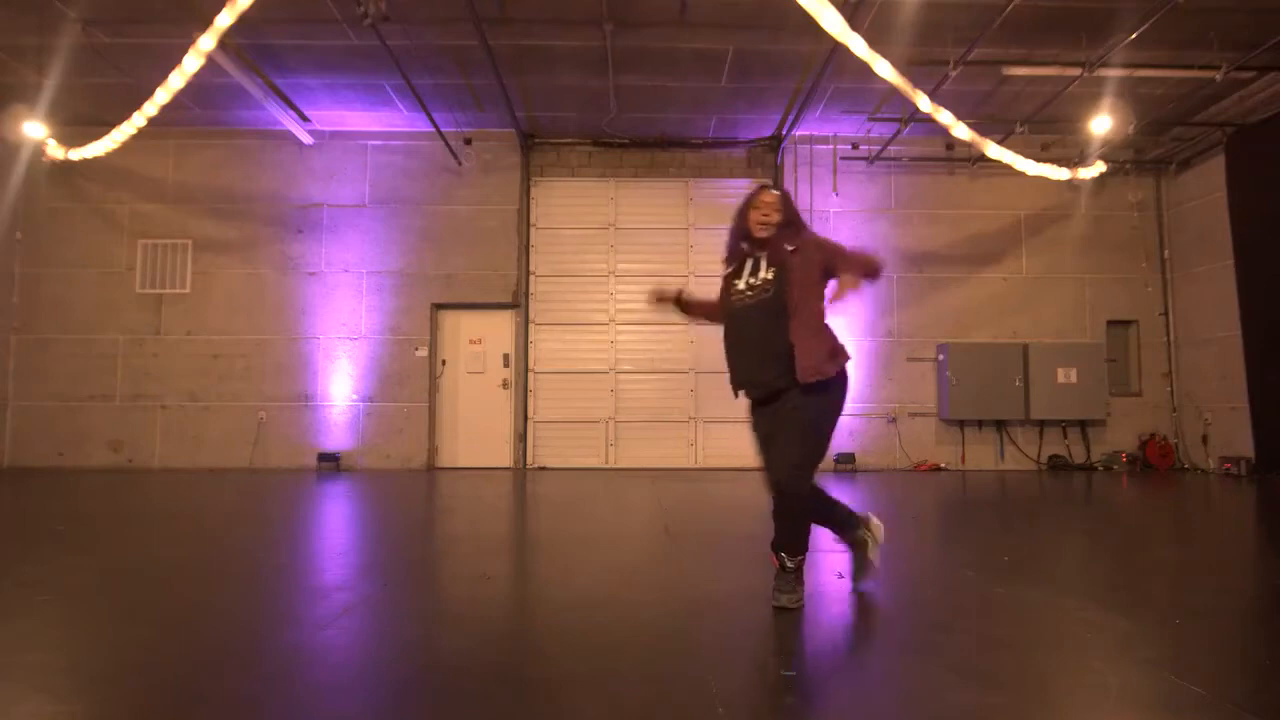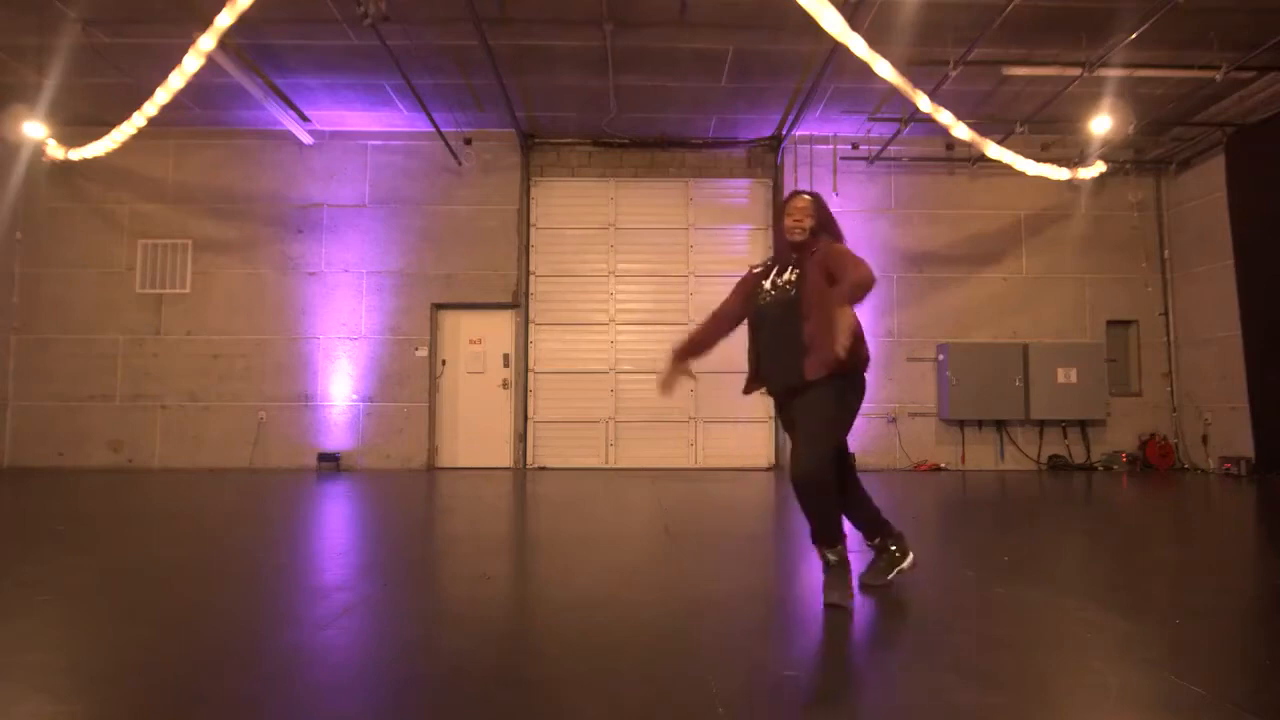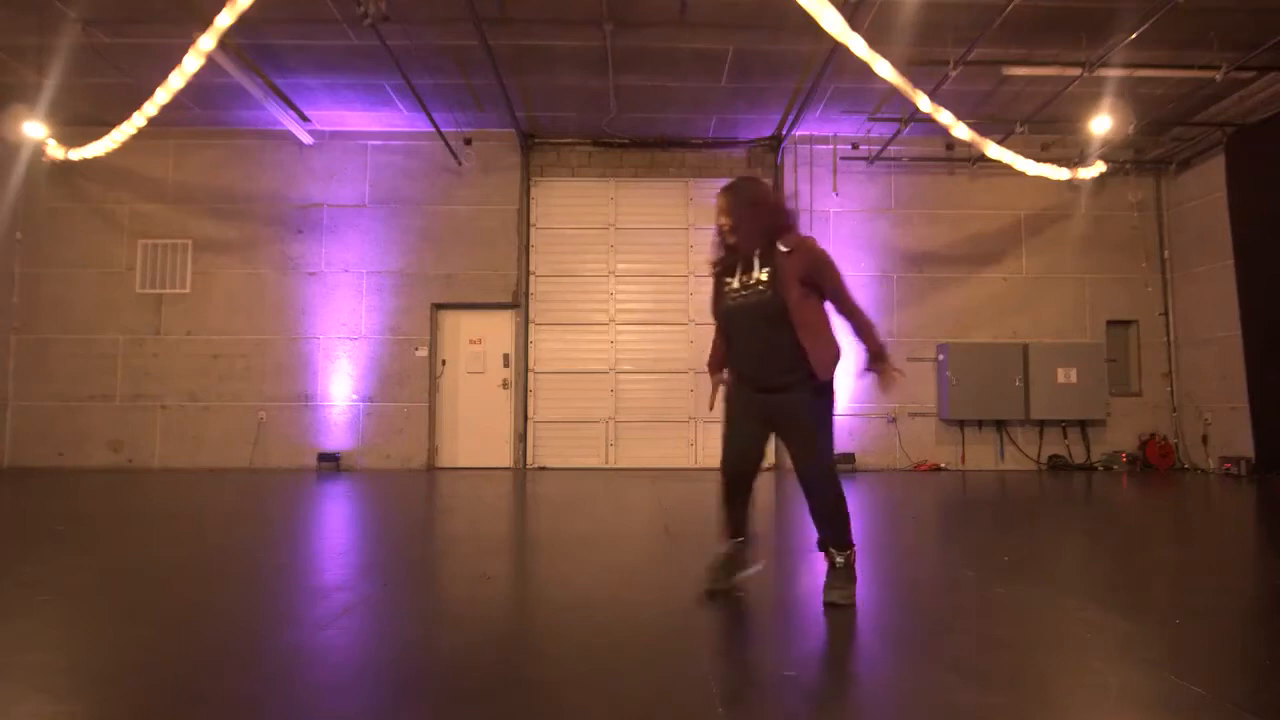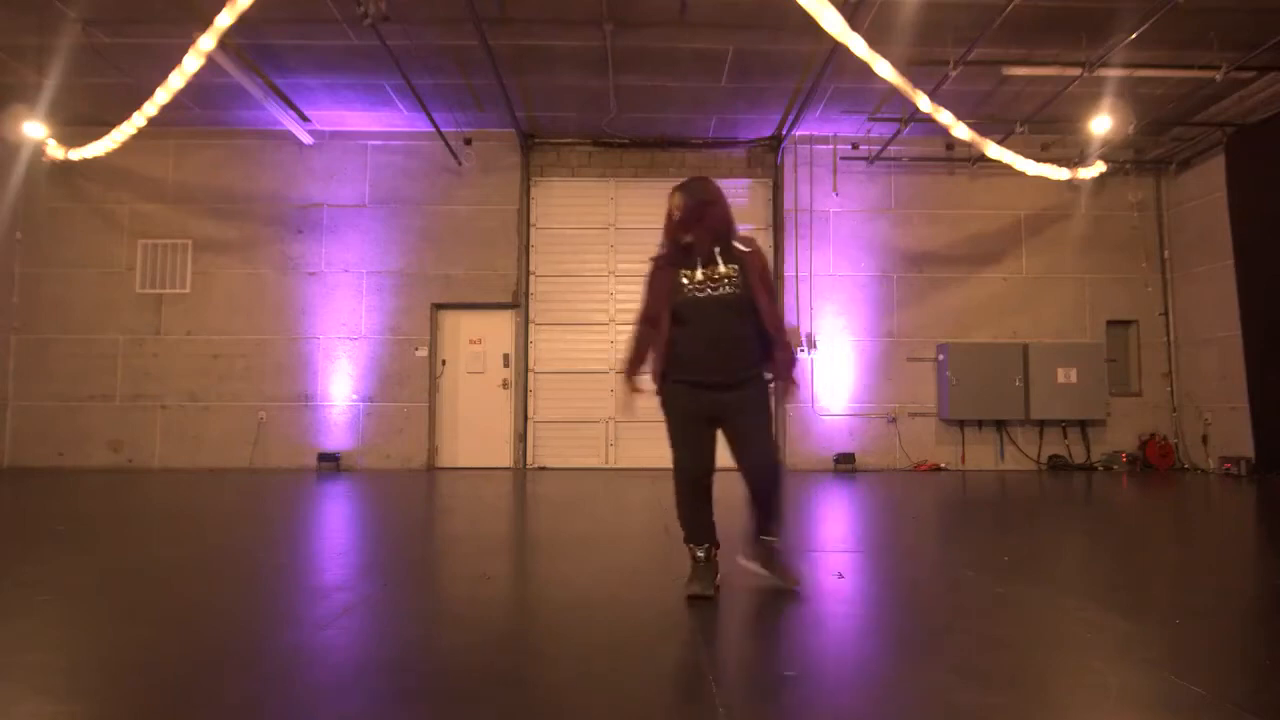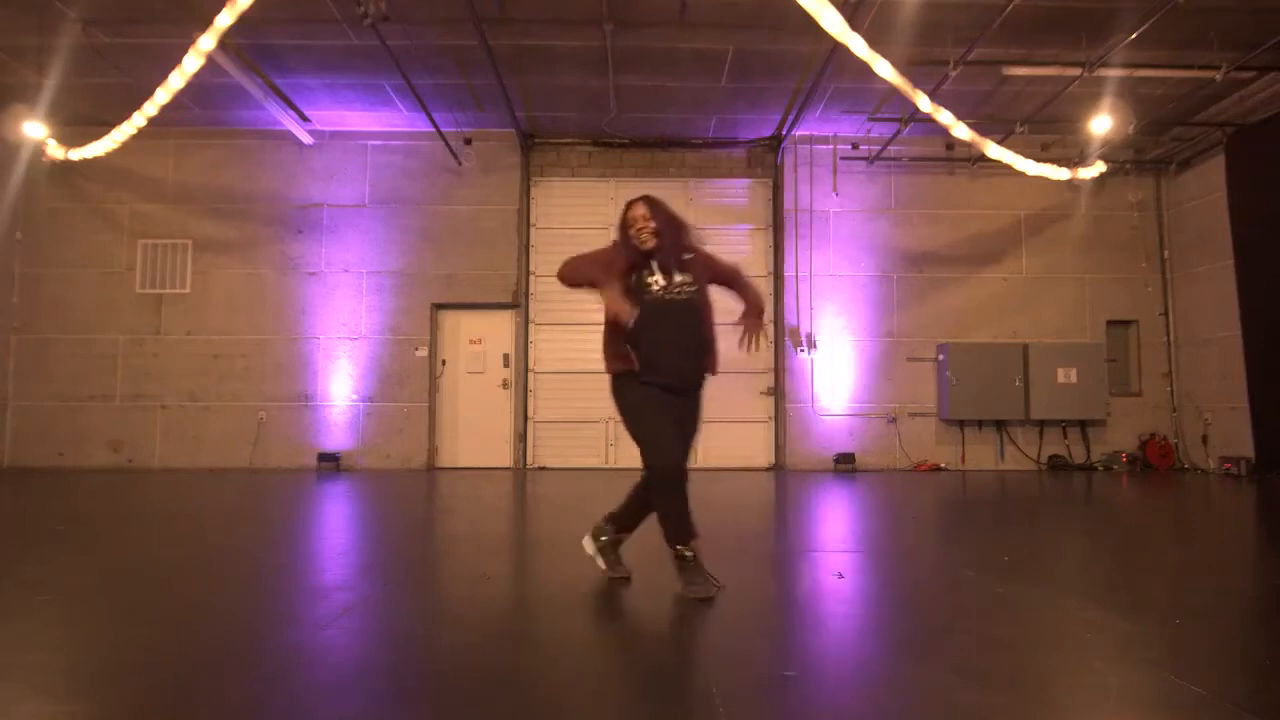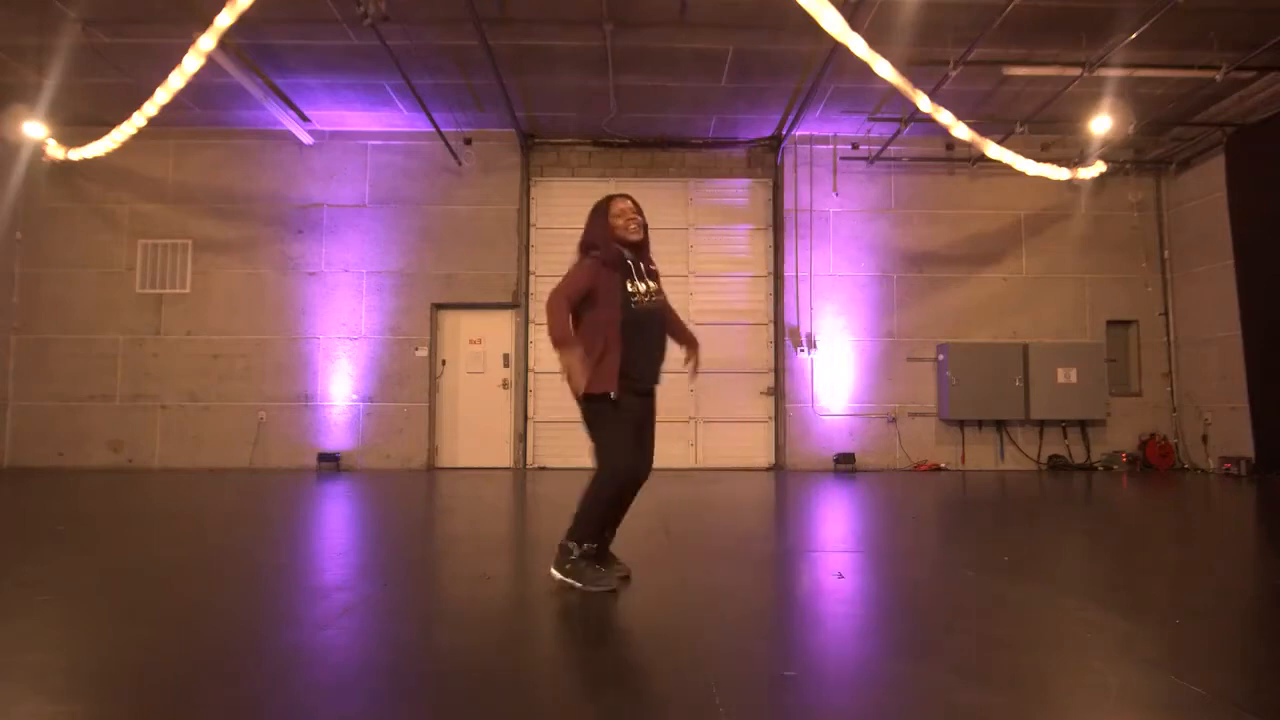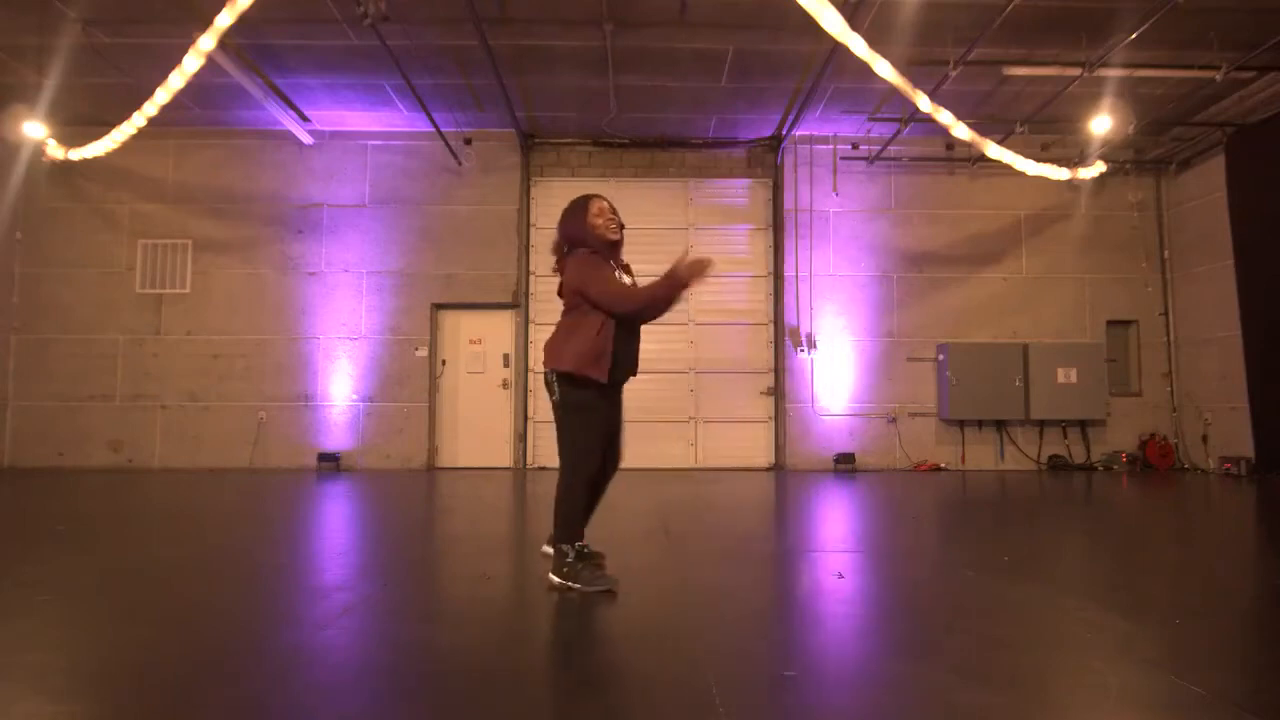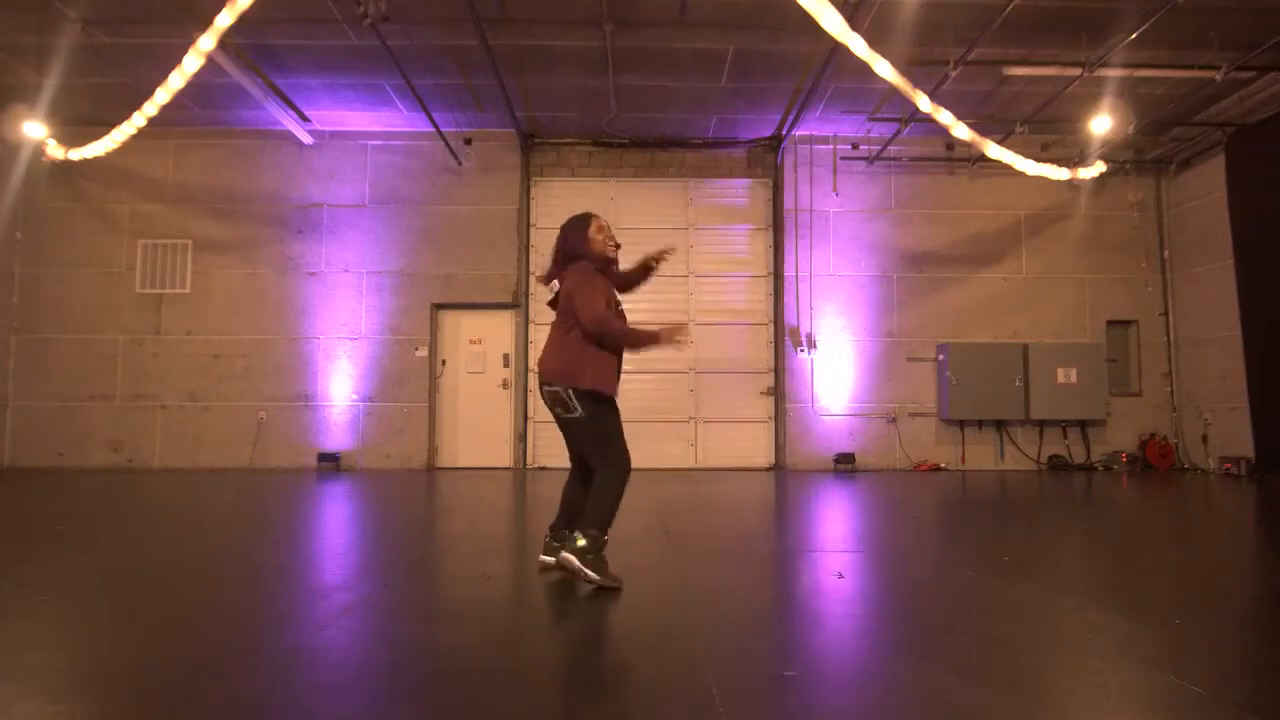
dt=0.3s
person 1, frame 1
left shoulder: (804, 251)
right shoulder: (735, 268)
left elbow: (867, 265)
right elbow: (721, 312)
left wrist: (851, 271)
right wrist: (679, 300)
left hip: (809, 387)
right hip: (763, 396)
left knee: (789, 479)
right knee: (785, 484)
left ankle: (789, 570)
right ankle: (858, 528)
person 1, frame 2
left shoulder: (826, 255)
right shoulder: (761, 274)
left elbow: (860, 276)
right elbow: (723, 318)
left wrist: (842, 307)
right wrist: (682, 356)
left hip: (827, 382)
right hip: (785, 392)
left knee: (810, 471)
right knee: (836, 476)
left ankle: (835, 561)
right ankle: (892, 548)
person 1, frame 3
left shoulder: (799, 252)
right shoulder: (726, 265)
left elbow: (845, 302)
left wrist: (876, 354)
right wrist: (717, 367)
left hip: (801, 385)
right hip: (747, 390)
left knee: (816, 474)
right knee: (735, 469)
left ankle: (840, 563)
right ankle: (736, 551)
person 1, frame 4
left shoulder: (746, 254)
right shoulder: (667, 264)
left elbow: (771, 311)
right elbow: (650, 319)
left wrist: (786, 361)
right wrist: (632, 369)
left hip: (744, 385)
right hip: (684, 388)
left knee: (764, 468)
right knee: (693, 474)
left ankle: (763, 546)
right ankle: (704, 560)
person 1, frame 5
left shoulder: (692, 260)
right shoulder: (621, 262)
left elbow: (734, 276)
right elbow: (569, 271)
left wrist: (753, 307)
right wrist: (606, 287)
left hip: (685, 388)
right hip: (640, 385)
left knee: (669, 472)
right knee: (666, 467)
left ankle: (606, 535)
right ankle: (687, 559)
person 1, frame 6
left shoulder: (644, 268)
right shoulder: (596, 266)
left elbow: (661, 311)
right elbow: (557, 302)
left wrist: (688, 340)
right wrist: (570, 350)
left hip: (638, 386)
right hip: (606, 384)
left knee: (637, 468)
right knee: (619, 468)
left ankle: (596, 549)
right ankle: (572, 557)
person 1, frame 7
left shoulder: (610, 264)
right shoulder: (584, 263)
left elbow: (640, 311)
right elbow: (624, 302)
left wrist: (677, 281)
right wrist: (675, 278)
left hip: (603, 378)
right hip: (576, 376)
left knee: (605, 462)
right knee: (580, 465)
left ankle: (563, 538)
right ankle: (567, 561)
person 1, frame 8
left shoulder: (595, 278)
right shoulder: (583, 276)
left elbow: (623, 282)
right elbow: (599, 324)
left wrist: (649, 263)
right wrist: (655, 336)
left hip: (574, 385)
right hip: (576, 385)
left knee: (589, 466)
right knee: (615, 464)
left ankle: (558, 542)
right ankle: (587, 544)
